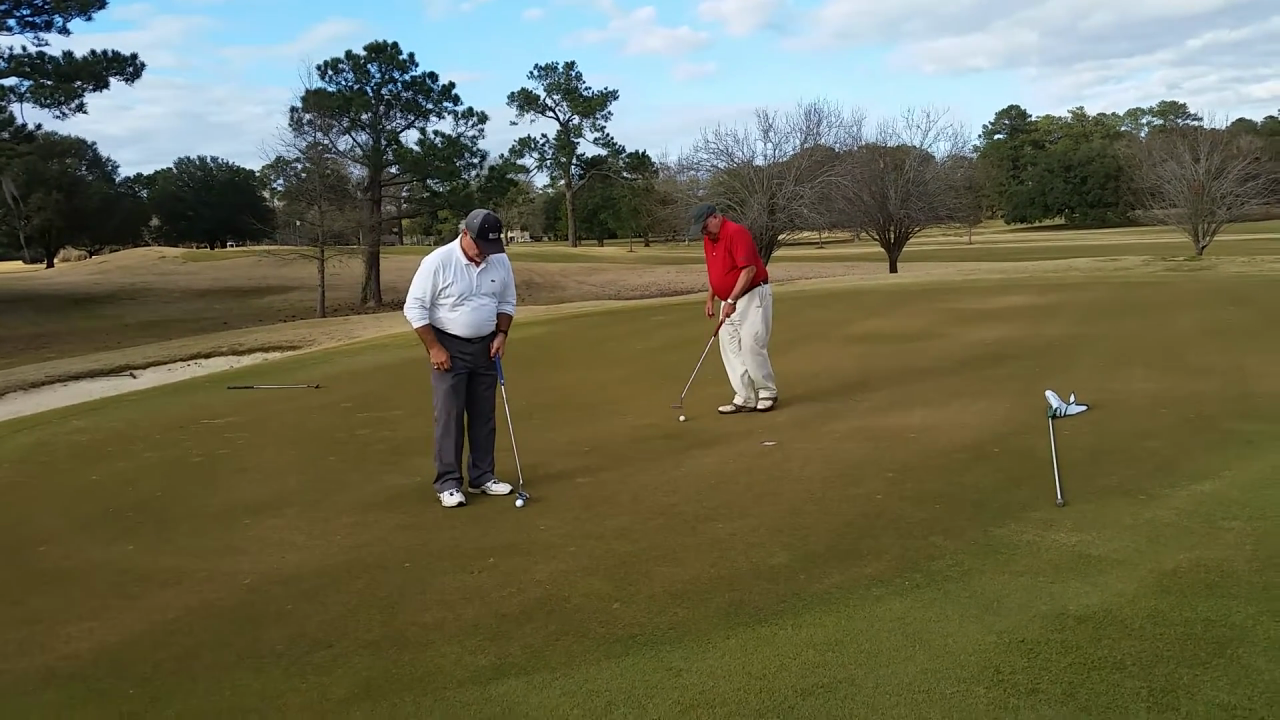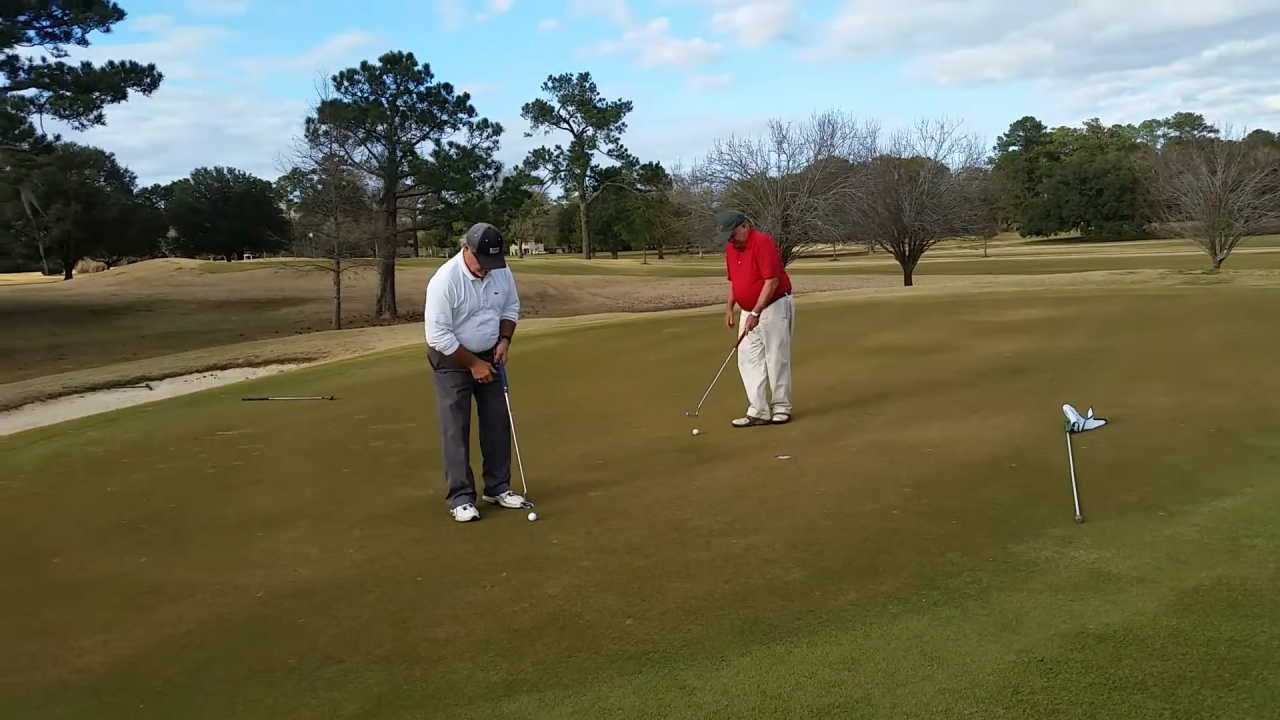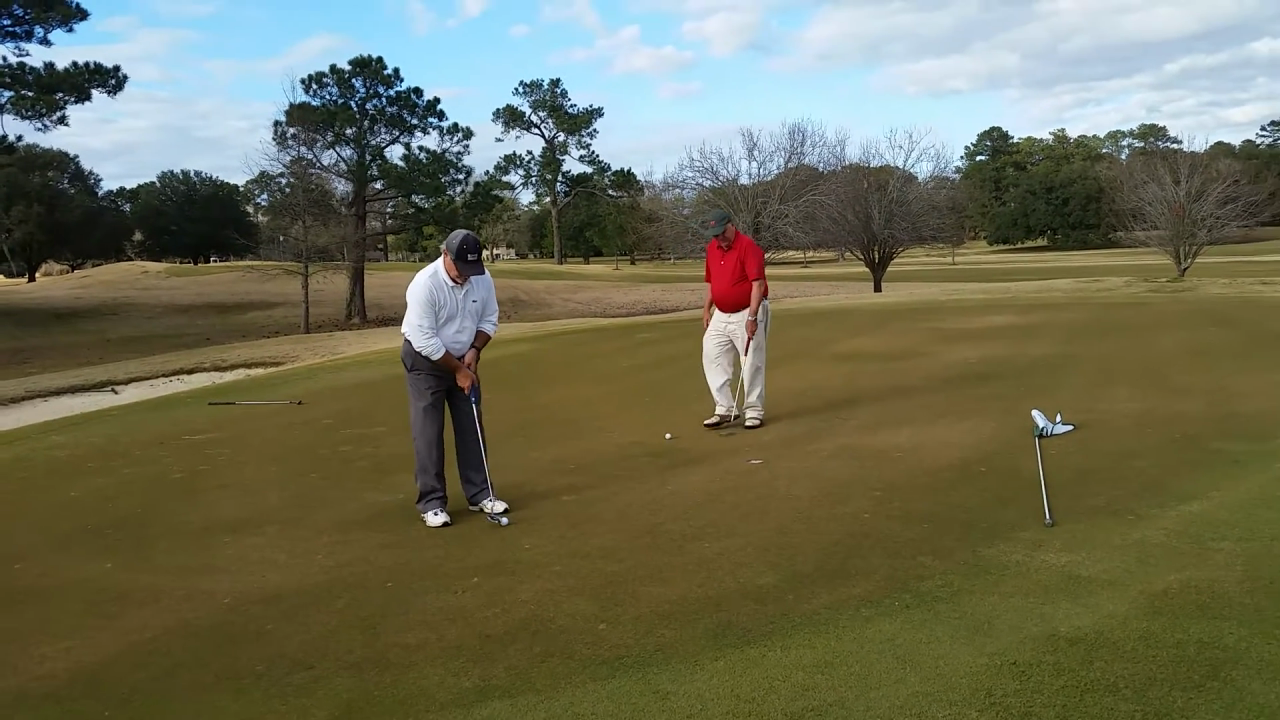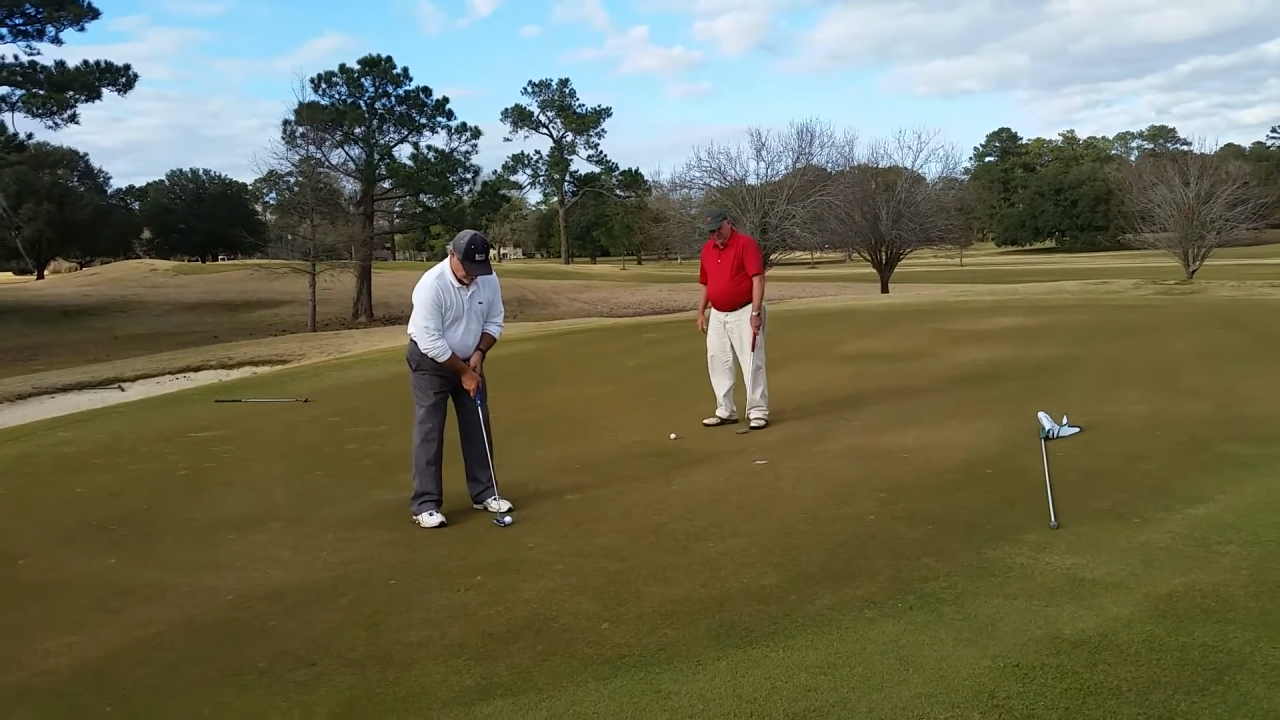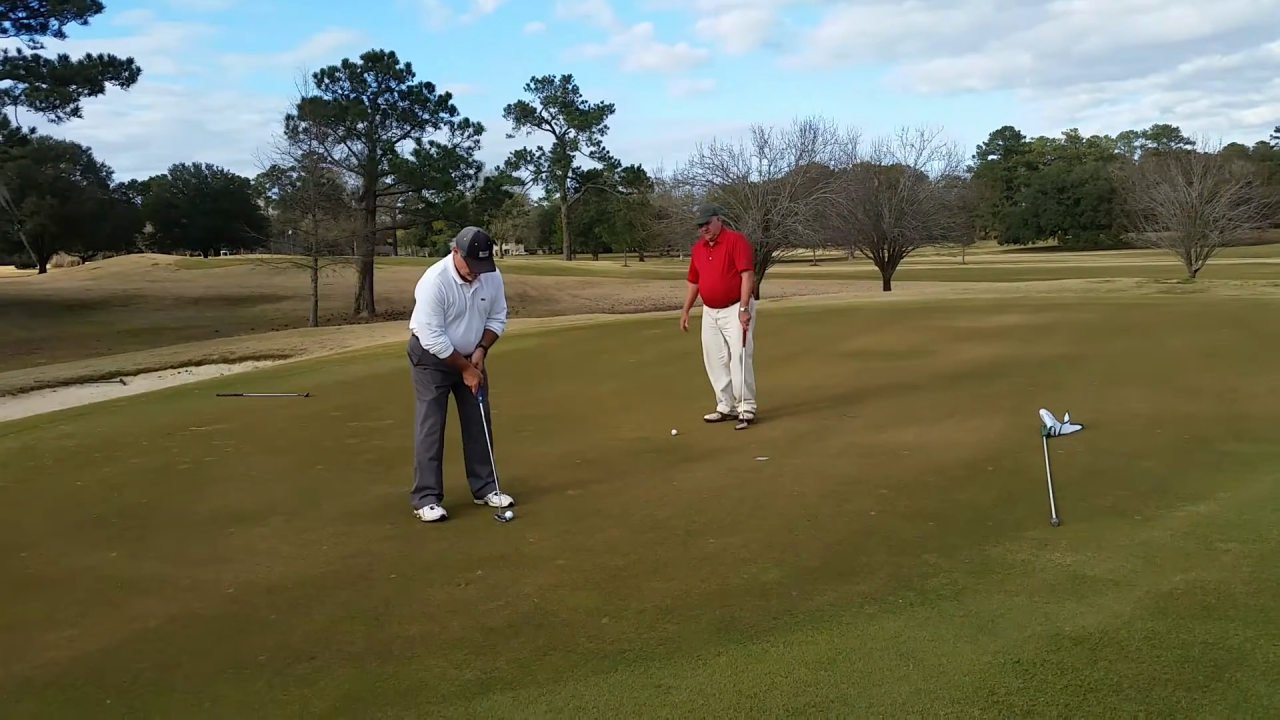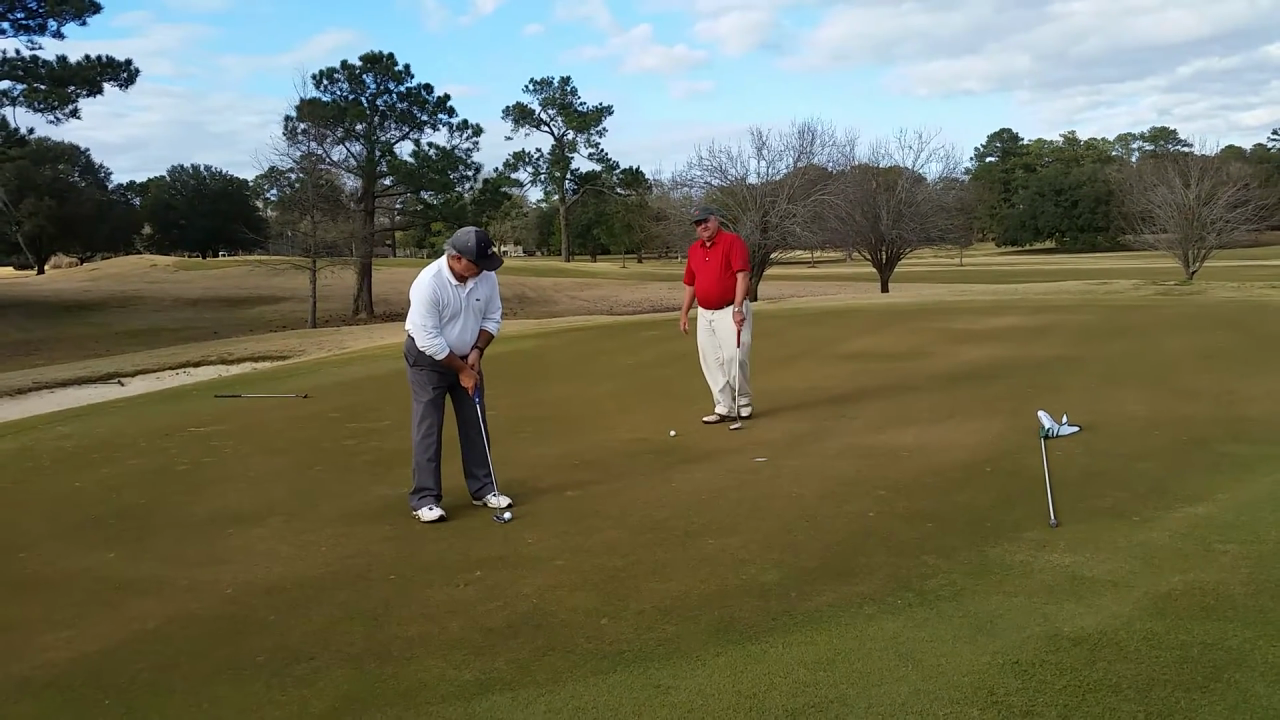
dt=0.4s
person 1, frame 1
left shoulder: (500, 261)
right shoulder: (438, 261)
left elbow: (507, 302)
right elbow: (415, 308)
left wrist: (501, 334)
right wrist: (434, 348)
left hip: (484, 347)
right hip: (449, 347)
left knee: (483, 415)
right knee: (449, 414)
left ankle: (481, 476)
right ankle: (448, 482)
person 1, frame 2
left shoulder: (501, 272)
right shoulder: (445, 280)
left elbow: (511, 308)
right elbow: (438, 335)
left wrist: (504, 340)
right wrist: (473, 364)
left hip: (489, 358)
right hip: (453, 360)
left knee: (497, 423)
right knee: (455, 430)
left ankle: (497, 486)
right ankle: (460, 497)
person 1, frame 3
left shoulder: (482, 279)
right shoulder: (425, 284)
left elbow: (488, 319)
right elbow: (424, 341)
left wrist: (474, 350)
right wrist: (457, 370)
left hip: (463, 361)
right hip: (426, 361)
left knee: (471, 428)
right knee: (428, 432)
left ankle: (479, 494)
right ankle: (431, 502)
person 1, frame 4
left shoulder: (489, 279)
right shoulder: (431, 285)
left elbow: (494, 321)
right elbow: (431, 342)
left wrist: (479, 353)
right wrist: (463, 372)
left hip: (469, 361)
right hip: (431, 361)
left knee: (477, 427)
right knee: (429, 431)
left ankle: (483, 492)
right ankle: (425, 503)
person 1, frame 5
left shoulder: (492, 276)
right shoulder: (434, 282)
left elbow: (497, 318)
right elbow: (433, 339)
left wrist: (481, 350)
right wrist: (465, 369)
left hip: (471, 356)
right hip: (432, 356)
left knee: (478, 422)
right knee: (431, 425)
left ankle: (484, 487)
right ankle: (426, 498)
person 1, frame 6
left shoulder: (486, 276)
right shoulder: (428, 283)
left elbow: (492, 318)
right elbow: (428, 340)
left wrist: (476, 351)
right wrist: (461, 370)
left hip: (466, 357)
right hip: (428, 357)
left knee: (475, 422)
right knee: (428, 426)
left ankle: (483, 488)
right ankle: (425, 499)
person 2, frame 1
left shoulder: (736, 233)
right shoulder: (708, 239)
left elbow: (748, 270)
left wrist: (731, 301)
right wrist: (710, 299)
left hip: (753, 296)
right hip: (730, 301)
left knee: (752, 346)
right knee: (731, 350)
left ankle: (767, 391)
right ankle: (745, 398)
person 2, frame 2
left shoulder: (763, 243)
right shoulder: (731, 247)
left elbow: (772, 281)
left wrist: (755, 313)
right wrist: (729, 308)
left hip: (774, 308)
right hip: (749, 311)
left knee: (776, 359)
right knee: (748, 360)
left ankle: (781, 407)
right ankle: (759, 411)
person 2, frame 3
left shoulder: (748, 246)
right shoulder: (712, 248)
left elbow: (758, 283)
left wrist: (752, 317)
right wrist: (707, 309)
left hip: (748, 314)
right hip: (721, 315)
left knee: (752, 363)
right knee: (712, 358)
left ankle: (754, 411)
right ankle: (725, 408)
person 2, frame 4
left shoulder: (746, 244)
right shoulder: (707, 249)
left elbow: (758, 278)
left wrist: (755, 312)
right wrist: (701, 312)
left hip: (744, 313)
right hip: (718, 315)
left knee: (752, 363)
right knee: (718, 364)
left ankle: (758, 412)
right ankle: (726, 411)
person 2, frame 5
left shoulder: (736, 240)
right shoulder: (698, 247)
left elbow: (747, 275)
right elbow: (693, 281)
left wrist: (744, 308)
right wrist: (685, 310)
left hip: (735, 309)
right hip: (710, 312)
left knee: (739, 355)
right knee: (715, 360)
left ankle: (747, 406)
right ankle: (726, 406)
person 2, frame 6
left shoulder: (733, 241)
right shoulder: (694, 249)
left elbow: (743, 276)
right elbow: (690, 283)
left wrist: (738, 309)
right wrist: (684, 313)
left hip: (730, 311)
right hip: (705, 314)
left knee: (734, 357)
right knee: (711, 362)
left ankle: (743, 400)
right ankle: (724, 408)
